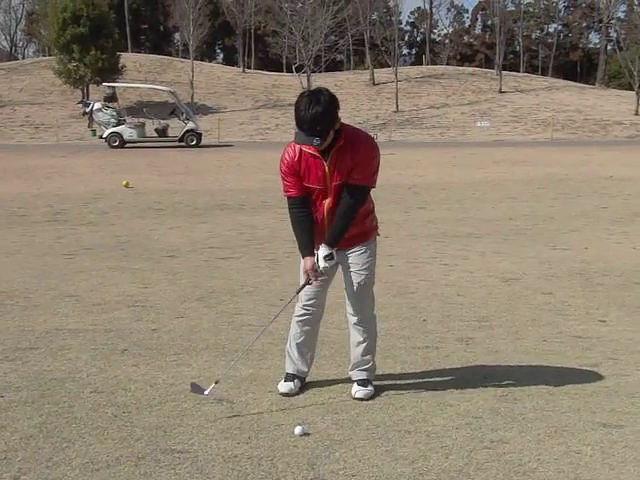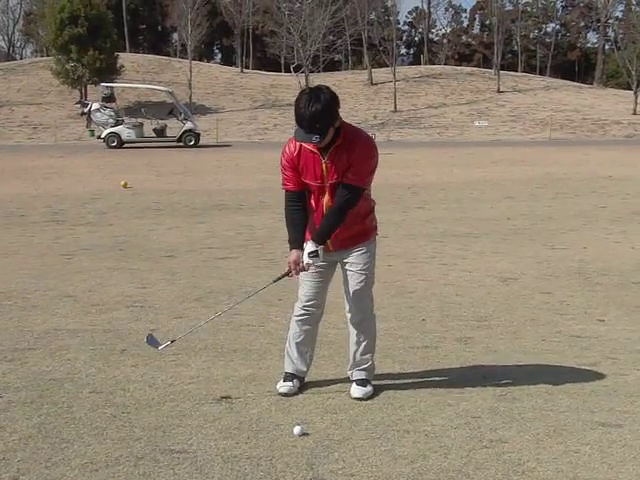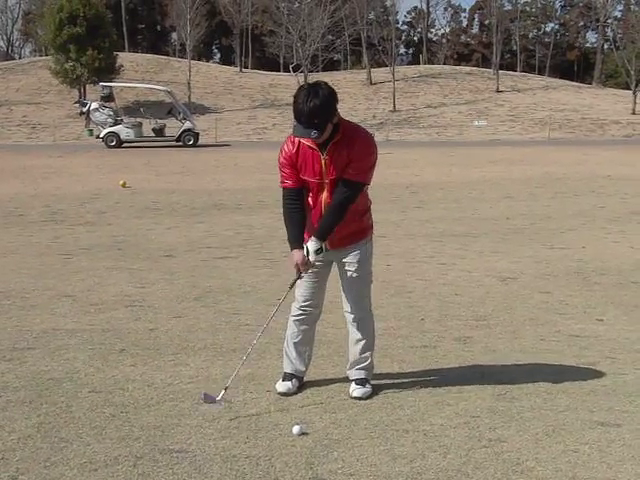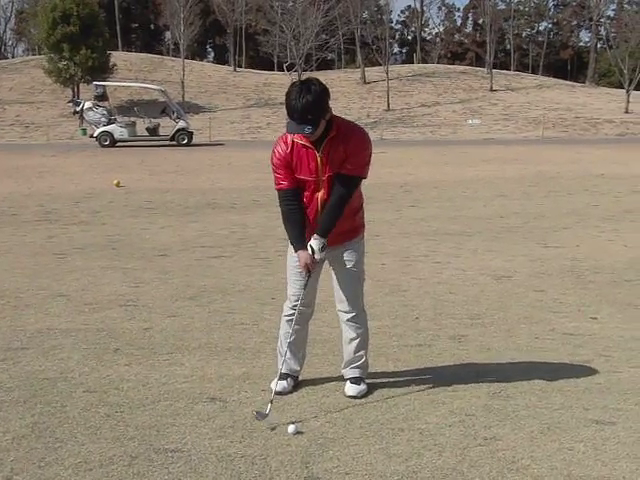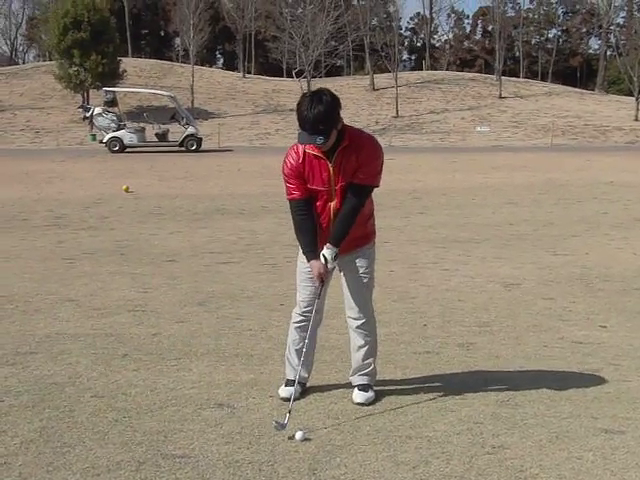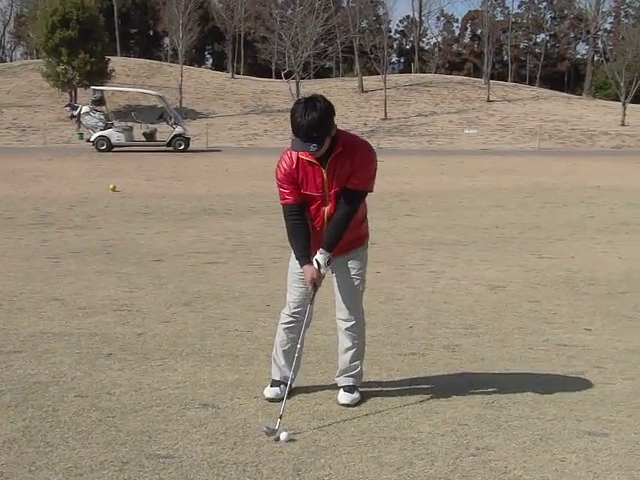
dt=0.2s
person 1, frame 1
left shoulder: (363, 146)
right shoulder: (292, 155)
left elbow: (352, 202)
right elbow: (298, 207)
left wrist: (330, 248)
right wrist: (307, 254)
left hip: (357, 240)
right hip: (315, 241)
left knee: (361, 309)
right knee: (306, 307)
left ankle: (362, 373)
right ankle: (295, 371)
person 1, frame 2
left shoulder: (362, 146)
right shoulder: (293, 150)
left elbow: (346, 201)
right elbow: (294, 201)
left wrist: (316, 244)
right wrist: (296, 246)
left hip: (357, 240)
right hip: (313, 241)
left knee: (360, 309)
right knee: (306, 307)
left ankle: (361, 374)
right ankle: (294, 371)
person 1, frame 3
left shoulder: (361, 142)
right shoulder: (291, 148)
left elbow: (345, 197)
right elbow: (292, 200)
left wrist: (318, 240)
right wrist: (296, 246)
left hip: (353, 239)
right hip: (310, 240)
left knee: (358, 308)
right knee: (303, 307)
left ankle: (360, 373)
right ankle: (293, 371)
person 1, frame 4
left shoulder: (355, 138)
right shoulder: (284, 148)
left elbow: (343, 193)
right elbow: (289, 201)
left wrist: (320, 238)
right wrist: (299, 247)
left hip: (346, 237)
right hip: (304, 239)
left knee: (351, 307)
right knee: (296, 305)
left ankle: (355, 372)
right ankle: (288, 370)
person 1, frame 5
left shoulder: (367, 147)
right shoulder: (295, 157)
left elbow: (355, 202)
right elbow: (300, 211)
left wrist: (332, 248)
right wrist: (312, 256)
left hip: (356, 245)
right hip: (314, 246)
left knee: (360, 314)
right knee: (304, 312)
left ankle: (363, 379)
right ankle: (295, 376)
person 1, frame 6
left shoulder: (361, 152)
right shoulder: (288, 162)
left elbow: (348, 208)
right elbow: (294, 216)
left wrist: (325, 253)
right wrist: (305, 261)
left hip: (349, 247)
right hip: (307, 248)
left knee: (350, 316)
right knee: (293, 313)
left ankle: (349, 380)
right ankle: (281, 376)
